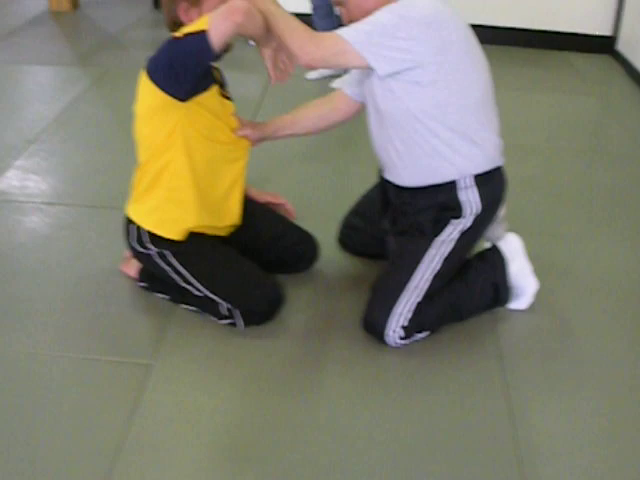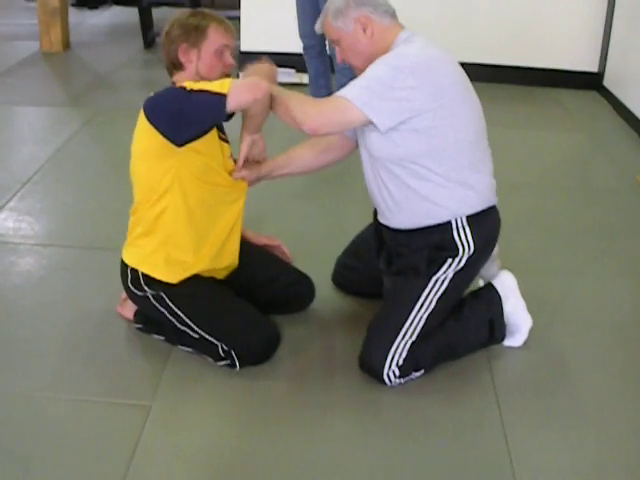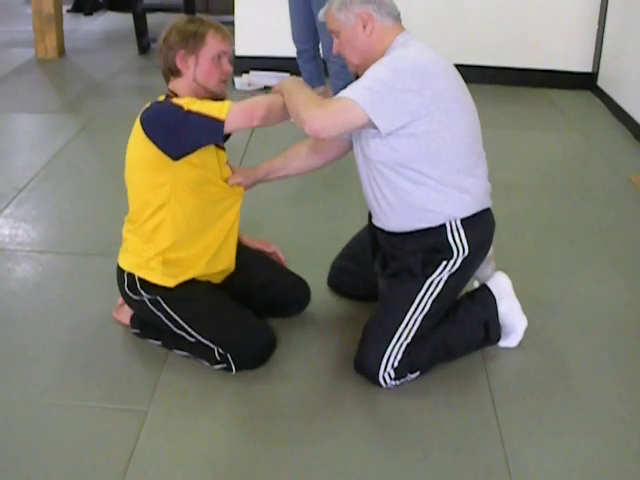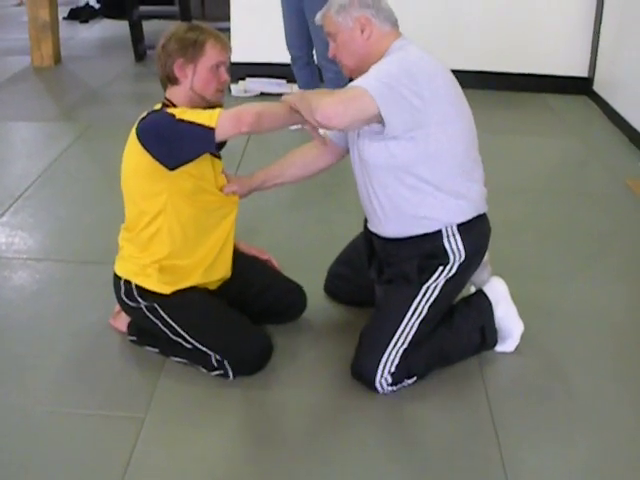
dt=0.7s
person 1, frame 1
right shoulder: (391, 31)
left elbow: (311, 51)
right elbow: (339, 104)
right wrist: (265, 130)
left hip: (457, 194)
left knee: (387, 325)
right knee: (355, 237)
left ankle: (498, 271)
person 1, frame 2
left shoulder: (408, 67)
right shoulder: (392, 69)
left elbow: (314, 119)
right elbow: (333, 142)
left wrist: (266, 90)
right wrist: (261, 170)
left hip: (451, 234)
right hip: (406, 222)
left knee: (384, 363)
right knee: (349, 276)
left ankle: (494, 306)
right ankle: (449, 281)
person 1, frame 3
left shoulder: (407, 69)
right shoulder: (387, 71)
left elbow: (319, 123)
right elbow: (329, 143)
left wrist: (290, 86)
right wrist: (256, 174)
left hip: (446, 236)
right hip: (401, 225)
left knee: (379, 366)
right knee: (344, 279)
left ankle: (489, 309)
right ankle: (448, 283)
person 1, frame 4
left shoulder: (406, 70)
right shoulder: (382, 77)
left elbow: (330, 112)
right elbow: (326, 148)
left wrist: (298, 98)
right wrist: (252, 182)
left hip: (442, 241)
right hip: (396, 231)
left knee: (376, 371)
right knee: (340, 285)
left ankle: (485, 313)
right ankle: (445, 289)
person 2, frame 1
left shoulder: (209, 73)
right shoulder: (170, 63)
left wrist: (248, 194)
right wrist: (268, 42)
left hip: (217, 212)
right hip: (166, 229)
left knee: (301, 251)
right knee: (260, 303)
right ankle: (149, 268)
person 2, frame 2
left shoulder: (204, 116)
right shoulder: (166, 107)
right elbow: (256, 91)
left wrist: (245, 237)
right wrist: (251, 132)
left hip: (213, 254)
right hip: (161, 270)
left knee: (298, 292)
right knee: (257, 343)
right ankle: (144, 309)
person 2, frame 3
left shoulder: (200, 119)
right shoulder: (164, 118)
right elbow: (253, 114)
left wrist: (241, 241)
left hip: (208, 259)
right hip: (159, 274)
left knee: (292, 294)
right knee: (252, 346)
left ankle: (205, 302)
right ankle: (141, 315)
person 2, frame 4
left shoulder: (197, 128)
right shoulder: (159, 128)
right elbow: (246, 120)
left wrist: (236, 246)
right wrist: (305, 113)
left hip: (205, 265)
right hip: (154, 281)
left knee: (289, 301)
right knee: (250, 354)
left ankle: (203, 308)
right ankle: (137, 322)
